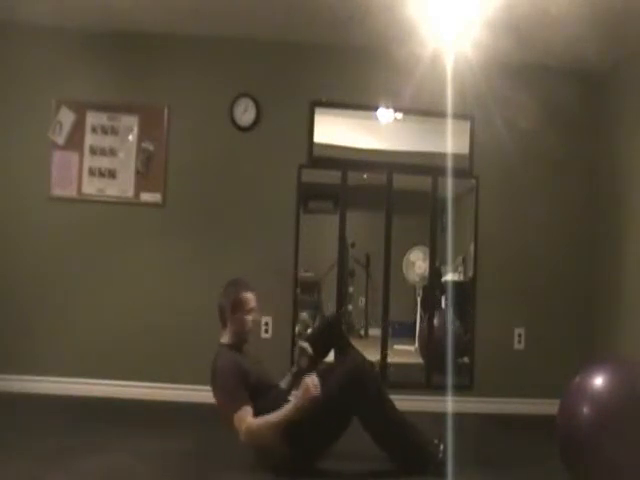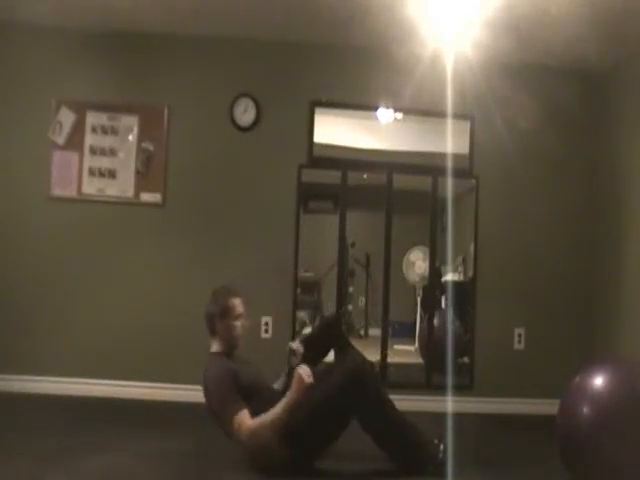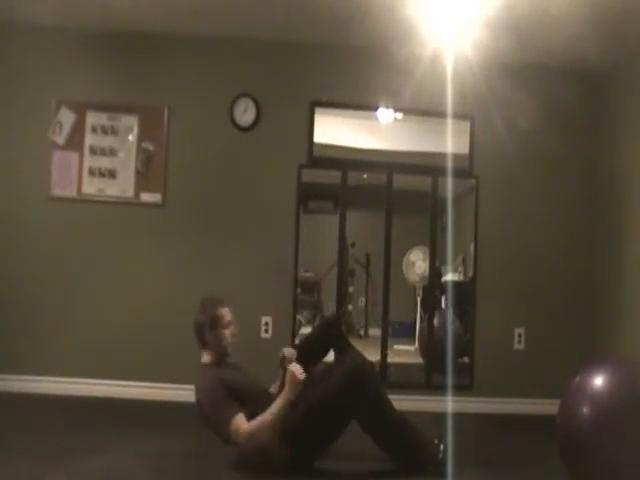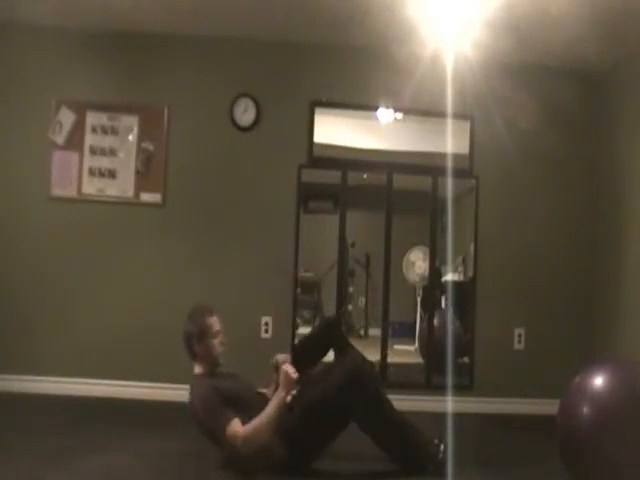
dt=0.1s
person 1, frame 1
left shoulder: (237, 355)
right shoulder: (228, 366)
right elbow: (247, 432)
right wrist: (298, 404)
left hip: (292, 428)
right hip: (291, 447)
right knee: (358, 373)
right ankle: (420, 457)
person 1, frame 2
left shoulder: (230, 361)
right shoulder: (219, 374)
right elbow: (247, 433)
left wrist: (291, 369)
right wrist: (293, 396)
left hip: (287, 430)
right hip: (288, 447)
right knee: (357, 373)
right ankle: (420, 458)
person 1, frame 3
left shoulder: (225, 368)
right shoulder: (211, 385)
right elbow: (247, 438)
left wrist: (284, 375)
right wrist: (289, 392)
left hip: (290, 425)
right hip: (289, 445)
right knee: (357, 373)
right ankle: (420, 456)
person 1, frame 4
left shoulder: (218, 376)
right shoulder: (205, 393)
right elbow: (244, 441)
left wrist: (278, 380)
right wrist: (282, 393)
left hip: (287, 424)
right hip: (287, 445)
right knee: (356, 373)
right ankle: (420, 457)
